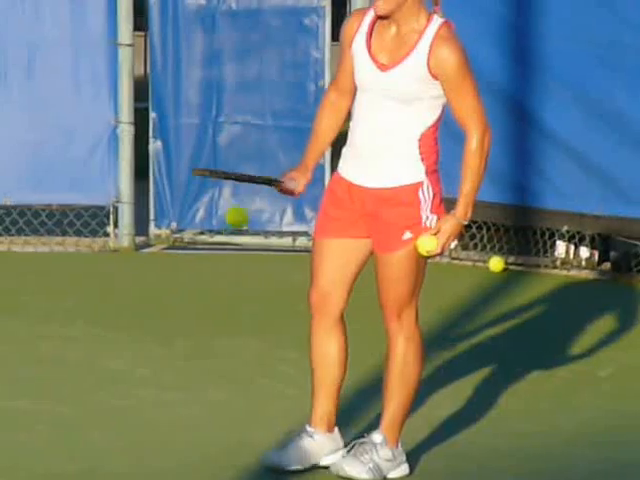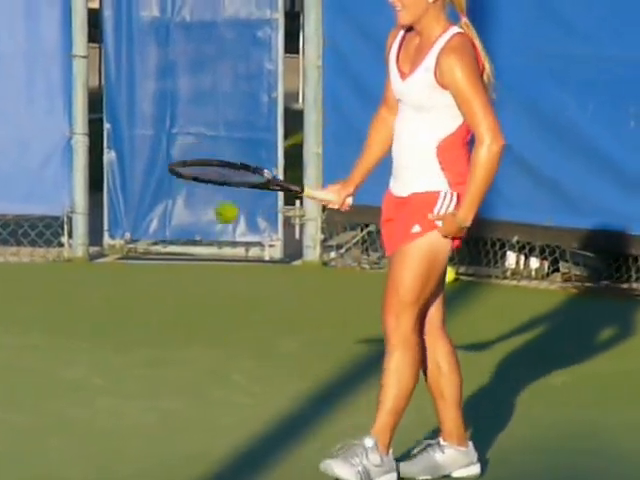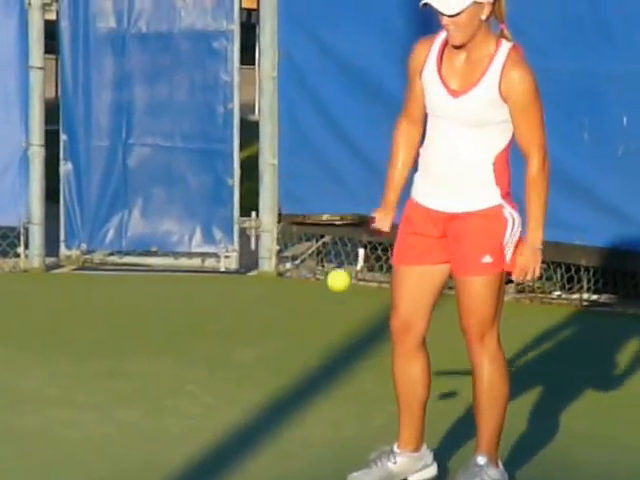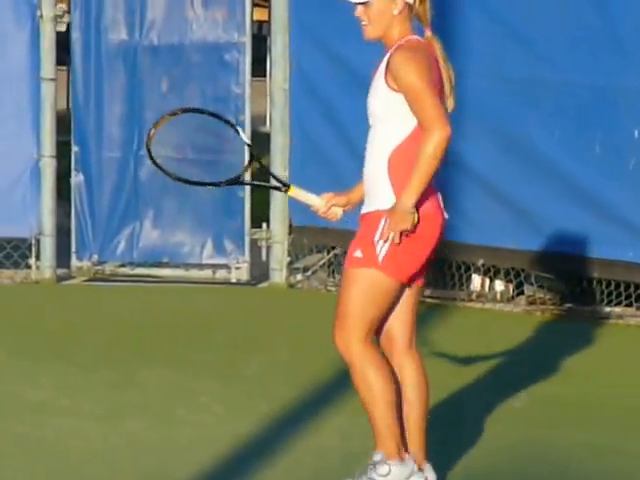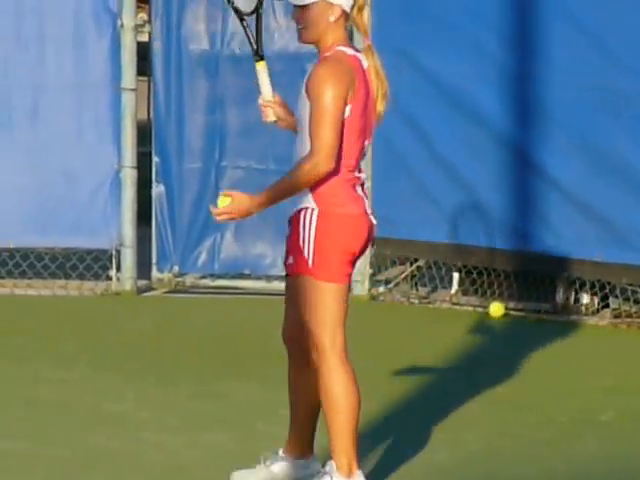
dt=1s
person 1, frame 1
left shoulder: (442, 47)
left elbow: (478, 133)
left wrist: (462, 212)
right wrist: (307, 164)
left hip: (407, 194)
right hip: (349, 186)
left knee: (398, 318)
right knee: (323, 303)
right ankle: (322, 432)
person 1, frame 2
left shoulder: (453, 55)
right shoulder: (399, 40)
left elbow: (492, 140)
left wrist: (465, 213)
right wrist: (352, 181)
left hip: (439, 201)
right hip: (402, 197)
left knee: (398, 321)
right knee: (426, 325)
person 1, frame 3
left shoulder: (512, 71)
right shoulder: (425, 52)
left elbow: (536, 159)
left wrist: (534, 239)
right wrist: (389, 200)
left hip: (483, 217)
right hip: (425, 212)
left knee: (480, 341)
right knee: (404, 329)
person 1, frame 4
left shoulder: (407, 56)
right shoulder: (408, 58)
left elbow: (438, 131)
left wrist: (406, 202)
right wrist: (354, 195)
left hip: (399, 221)
right hip: (388, 217)
left knee: (351, 338)
right knee: (396, 345)
person 1, frame 5
left shoulder: (330, 69)
right shoulder: (364, 66)
left elbow: (323, 159)
left wrist: (260, 200)
right wrist: (296, 122)
left hip: (325, 218)
right hip: (350, 216)
left knee: (327, 351)
right knee: (296, 339)
